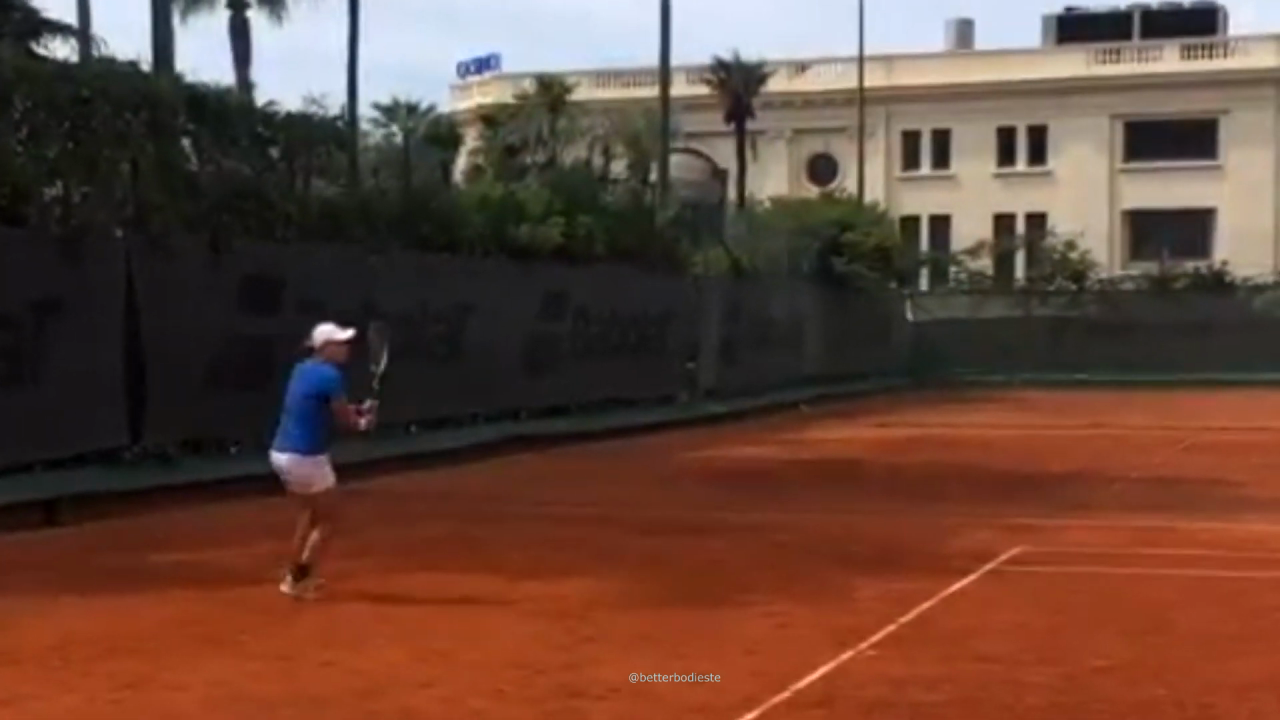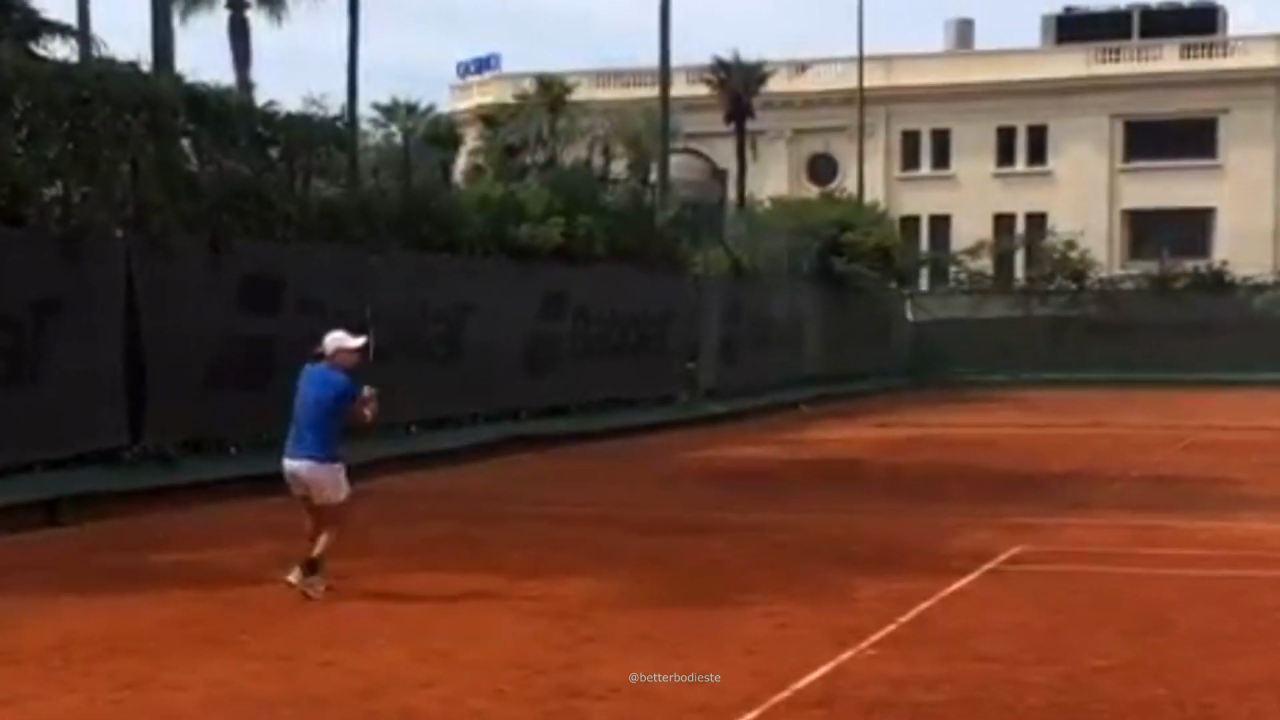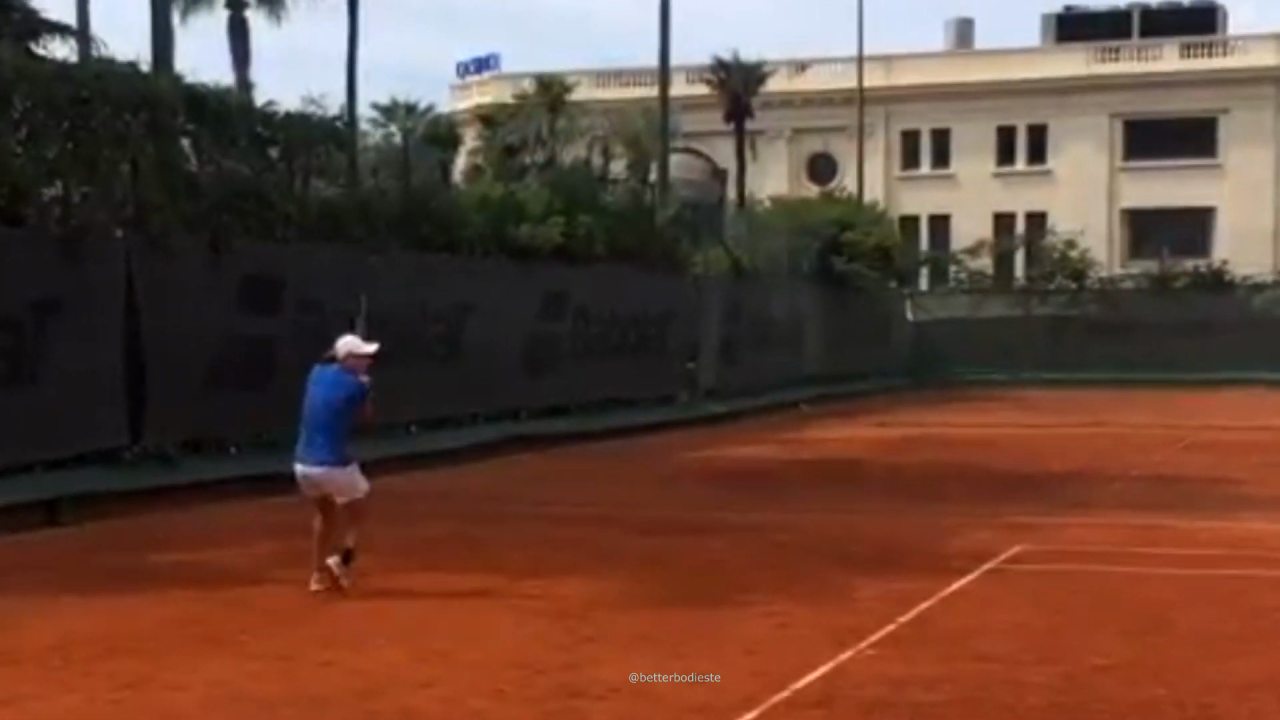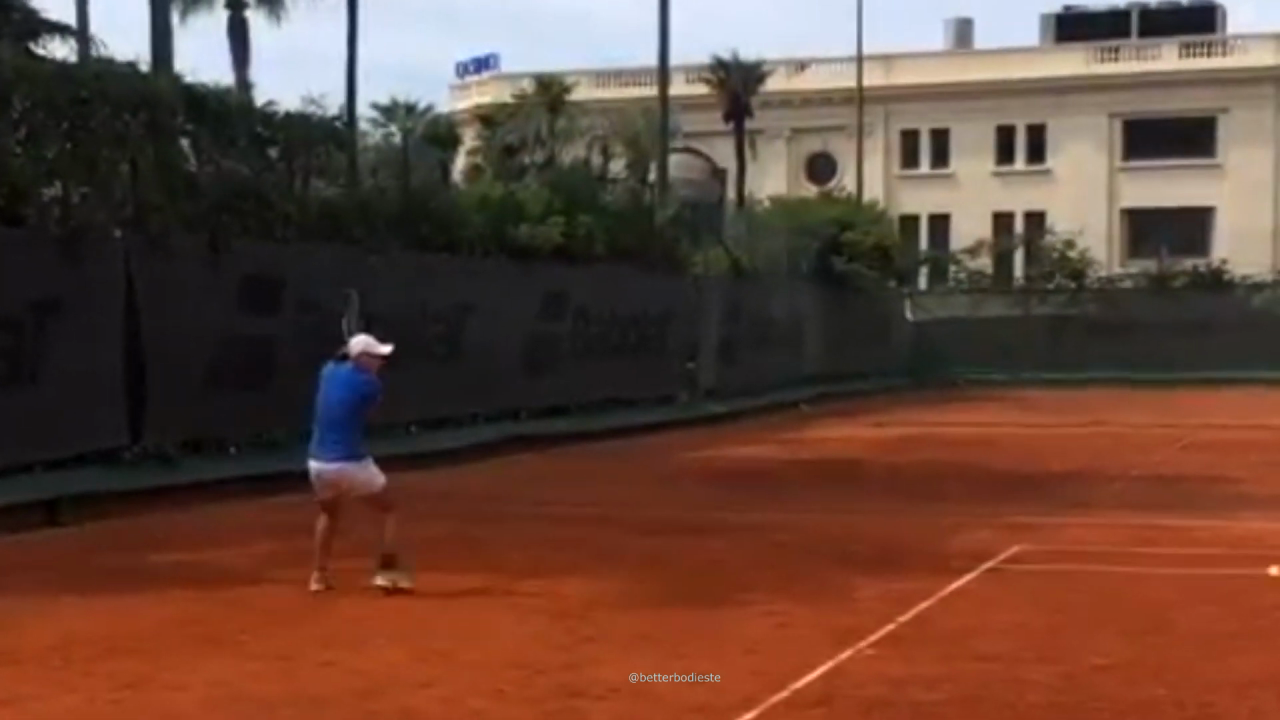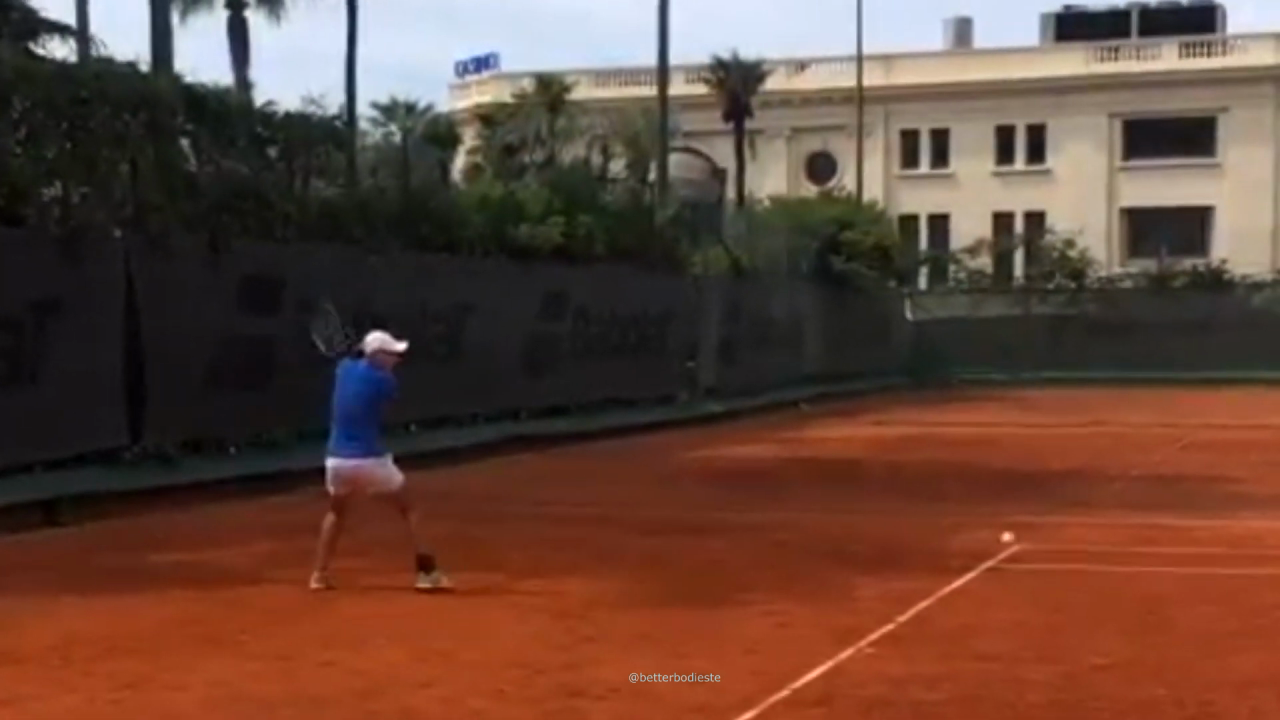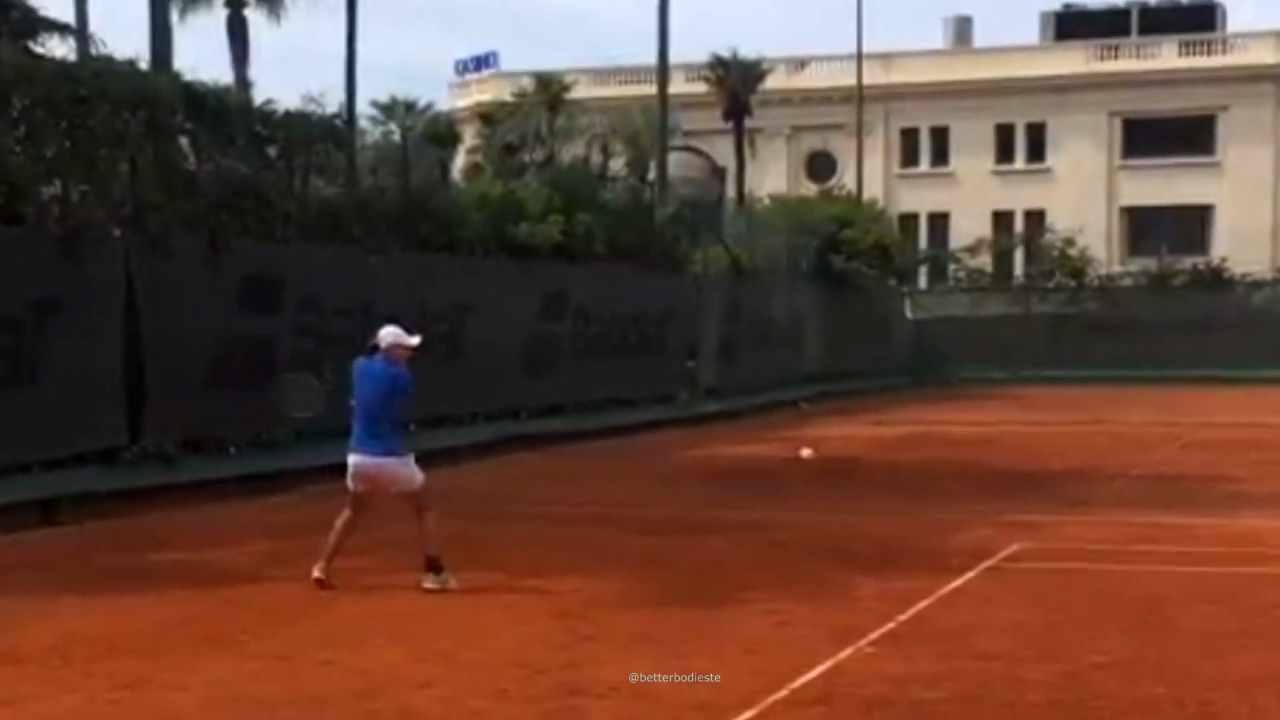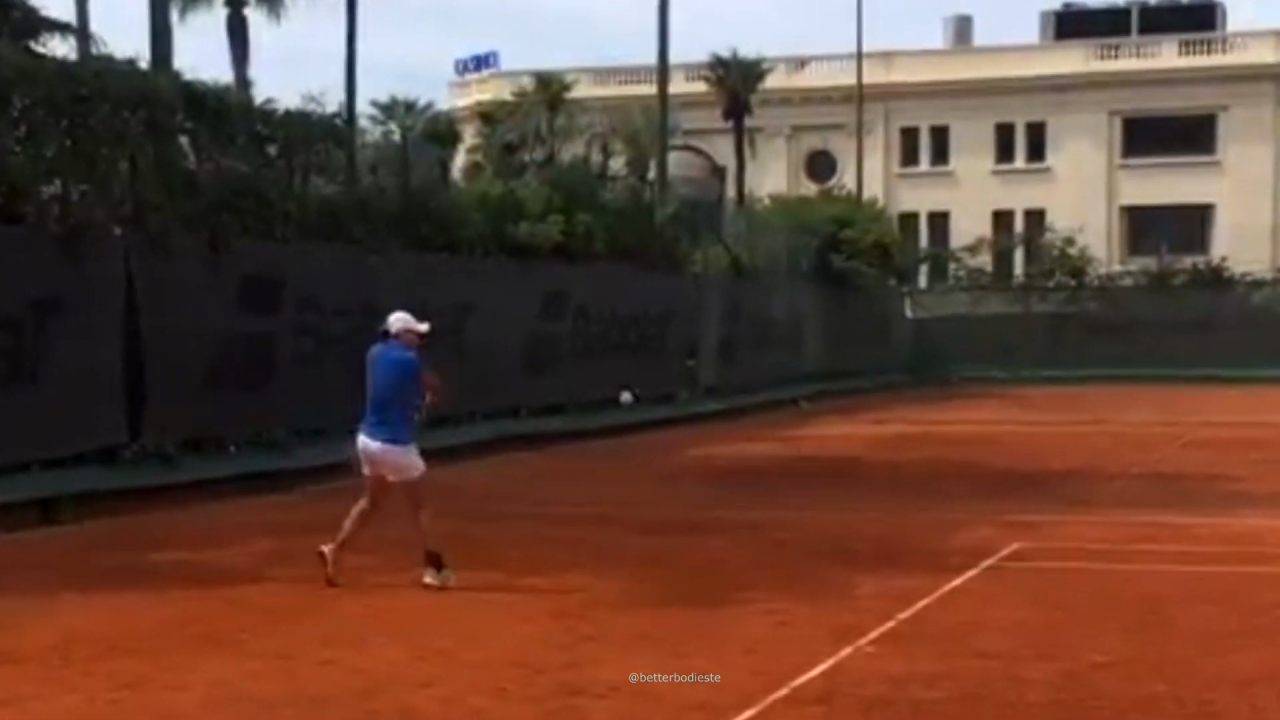
dt=0.1s
person 1, frame 1
left shoulder: (303, 368)
right shoulder: (331, 376)
right elbow: (343, 419)
left wrist: (358, 410)
right wrist: (363, 422)
left hip: (283, 453)
right hip: (306, 457)
left knee: (310, 514)
right knee: (325, 520)
left ankle: (299, 576)
right ankle: (297, 578)
person 1, frame 2
left shoulder: (308, 371)
right shoulder: (347, 383)
right elbow: (361, 417)
left wrist: (360, 397)
right wrist: (370, 407)
left hip: (292, 461)
right hip: (323, 463)
left knee: (316, 517)
right knee: (334, 525)
left ankle: (312, 573)
right ankle: (306, 571)
person 1, frame 3
left shoulder: (317, 373)
right shoulder: (357, 386)
right elbow: (366, 413)
left hip: (304, 464)
right hip: (335, 466)
left knee: (326, 516)
right knee: (356, 517)
left ankle: (320, 574)
right ankle: (340, 561)
person 1, frame 4
left shoulder: (329, 371)
right shoulder: (371, 384)
left hip: (319, 462)
right hip: (352, 463)
left knee: (329, 514)
right knee: (388, 510)
left ankle: (319, 575)
right ankle: (387, 570)
person 1, frame 5
left shoulder: (343, 368)
right shoulder: (385, 381)
left hip: (337, 459)
right hip: (371, 460)
left knee: (336, 513)
right knee: (408, 511)
left ankle: (320, 574)
right ankle: (427, 573)
person 1, frame 6
left shoulder: (359, 366)
right shoulder: (402, 377)
left hip: (360, 456)
right hip: (392, 458)
left knee: (352, 511)
right knee: (424, 511)
left ankle: (323, 567)
right ankle: (434, 572)
person 1, frame 7
left shoulder: (375, 354)
right shoulder: (409, 360)
right elbow: (431, 385)
left wrist: (415, 402)
right wrist: (426, 399)
left hip: (368, 439)
right hip: (395, 445)
left knee: (370, 502)
right knee: (418, 507)
left ankle: (333, 550)
right ankle: (434, 568)
